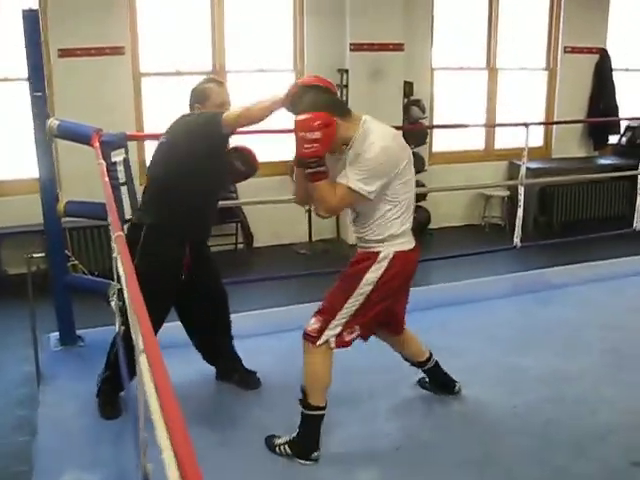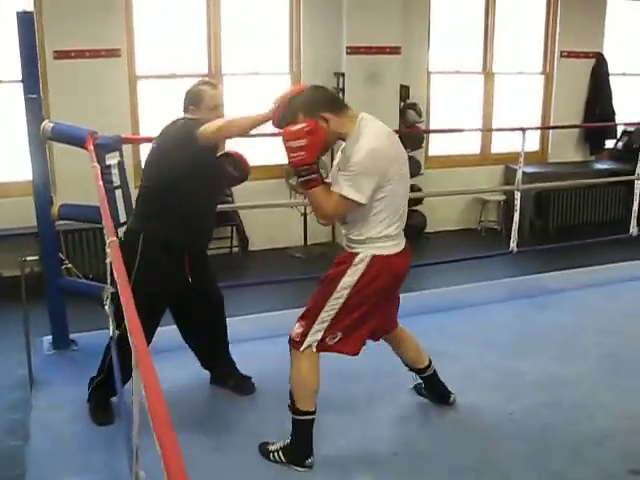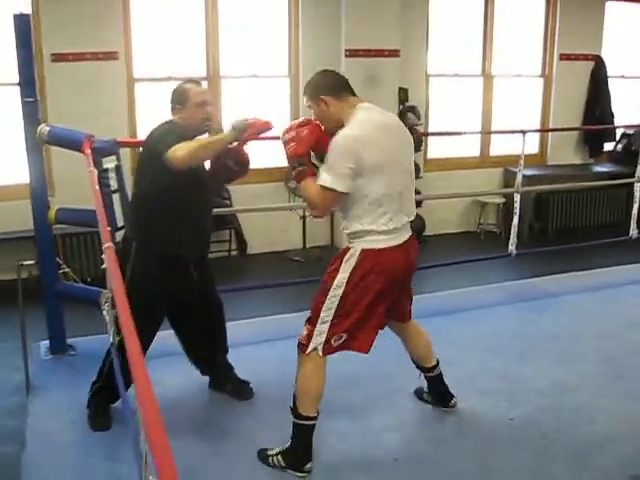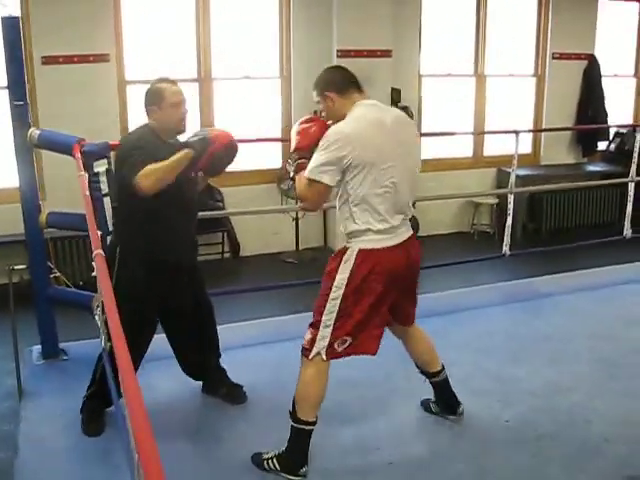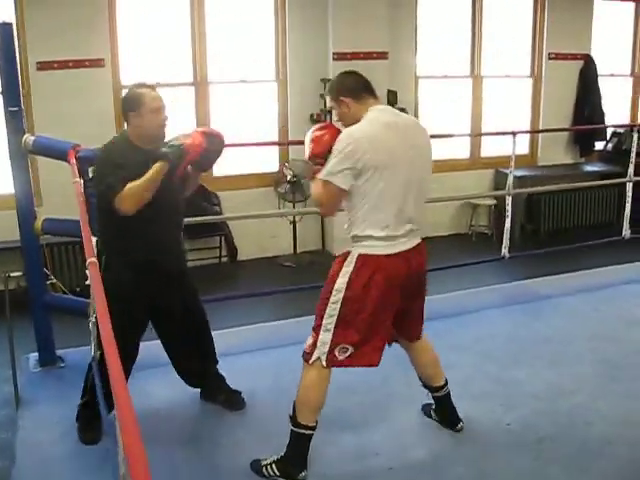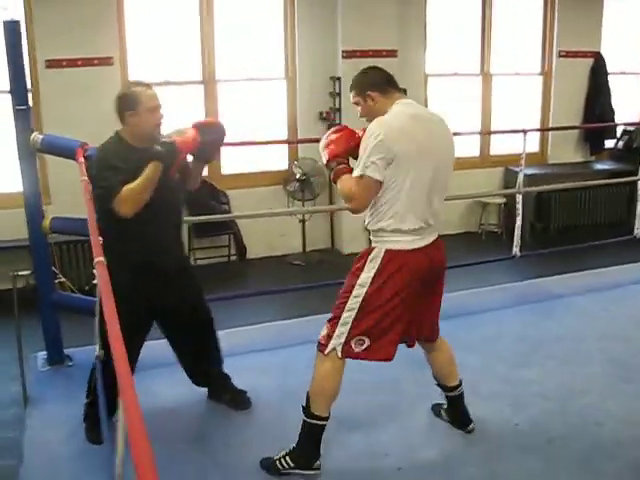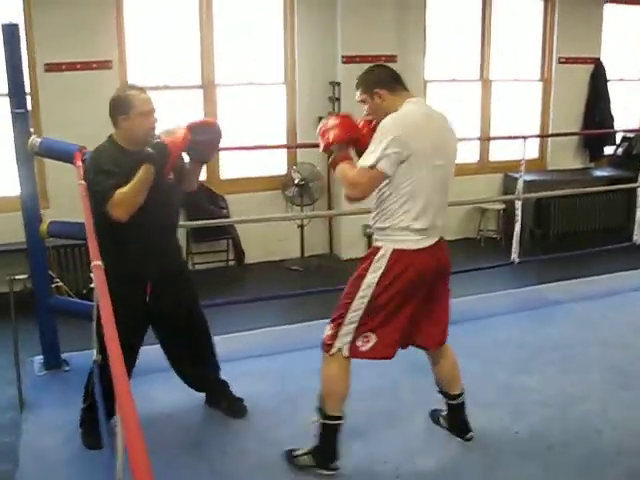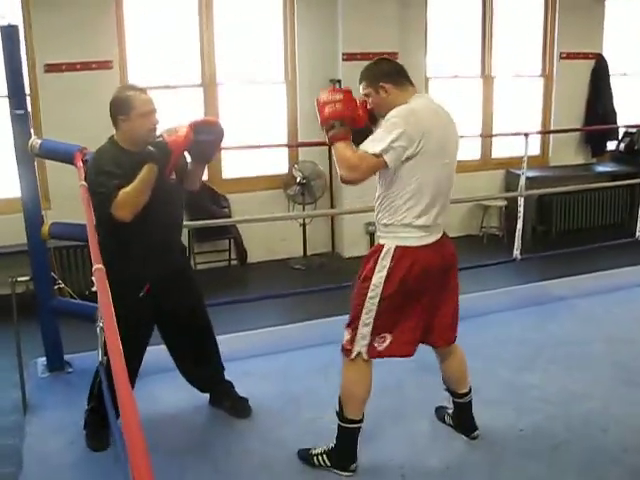
dt=0.1s
person 1, frame 1
left shoulder: (378, 148)
right shoulder: (351, 140)
left elbow: (330, 206)
right elbow: (305, 198)
left wrist: (310, 160)
right wrist: (308, 162)
left hip: (387, 256)
right hip: (390, 252)
left knee: (318, 337)
right knee: (388, 328)
left ankle: (306, 442)
right ankle: (441, 379)
person 1, frame 2
left shoulder: (368, 149)
right shoulder: (362, 133)
left elbow: (330, 212)
right elbow: (338, 191)
left wrist: (304, 168)
right wrist: (310, 168)
left hip: (371, 259)
right hip: (394, 252)
left knee: (305, 342)
right knee: (386, 327)
left ankle: (299, 448)
right ankle: (436, 387)
person 1, frame 3
left shoulder: (350, 140)
right shoulder: (390, 122)
left elbow: (319, 205)
left wrist: (299, 162)
right wrist: (313, 156)
left hip: (368, 254)
right hip: (401, 245)
left knee: (312, 345)
right knee: (401, 320)
left ankle: (299, 452)
right ankle: (440, 391)
person 1, frame 4
left shoulder: (343, 134)
right shoulder: (402, 121)
left elbow: (308, 198)
left wrist: (302, 154)
left hip: (368, 255)
right hip: (405, 244)
left knee: (317, 350)
right knee: (406, 325)
right ankle: (447, 400)
person 1, frame 5
left shoulder: (355, 138)
right shoulder: (416, 129)
left elbow: (325, 203)
left wrist: (316, 161)
left hip: (370, 261)
right hip: (412, 252)
left knee: (318, 356)
right knee: (412, 337)
right ankle: (447, 412)
person 1, frame 6
left shoulder: (384, 128)
right shoulder: (437, 123)
left elbow: (357, 199)
left wrist: (337, 162)
right wrist: (360, 159)
left hip: (391, 257)
right hip: (430, 249)
left knee: (332, 346)
right knee: (429, 336)
left ankle: (305, 452)
right ankle: (458, 411)
person 1, frame 7
left shoulder: (397, 125)
right shoulder: (440, 122)
left elbow: (356, 189)
left wrist: (337, 149)
right wrist: (366, 147)
left hip: (397, 256)
right hip: (433, 251)
left knee: (338, 346)
right knee: (435, 342)
left ankle: (325, 451)
right ankle: (458, 419)
person 1, frame 8
left shoulder: (406, 118)
right shoulder: (438, 116)
left elbow: (352, 171)
left wrist: (336, 127)
right wrist: (359, 129)
left hip: (400, 254)
right hip: (437, 248)
left knee: (356, 351)
right knee: (444, 340)
left ankle: (344, 454)
right ankle: (464, 417)
person 2, frame 1
left shoulder: (209, 135)
right shoulder: (190, 128)
right elbow: (239, 118)
left wrist: (231, 173)
right wrist: (283, 99)
left hip: (190, 243)
right hip: (154, 242)
left knee: (213, 305)
left ankle: (227, 365)
right ankle: (110, 387)
person 2, frame 2
left shoulder: (200, 142)
right shoulder: (182, 132)
right elbow: (217, 129)
left wrist: (220, 178)
right wrist: (270, 114)
left hip: (187, 249)
right hip: (152, 248)
left knee: (208, 310)
right knee: (134, 323)
left ankle: (222, 370)
right ankle: (101, 392)
person 2, frame 3
left shoulder: (193, 140)
right shoulder: (166, 135)
right elbow: (180, 159)
left wrist: (217, 174)
right wrist: (232, 134)
left hip: (187, 253)
right hip: (148, 255)
left knee: (207, 315)
right knee: (134, 330)
left ankle: (221, 374)
right ankle: (101, 398)
person 2, frame 4
left shoulder: (176, 143)
right shoulder: (136, 143)
right elbow: (147, 183)
right wrist: (190, 151)
left hip: (179, 256)
right hip: (138, 261)
left knee: (199, 320)
right knee: (128, 337)
left ankle: (213, 379)
right ankle: (95, 404)
person 2, frame 5
left shoulder: (162, 150)
right shoulder: (113, 154)
left elbow: (179, 191)
right elbow: (127, 203)
left wrist: (195, 167)
right wrist: (163, 163)
left hip: (167, 262)
right hip: (125, 269)
left knee: (192, 327)
right knee: (116, 345)
left ankle: (211, 385)
right ankle: (90, 412)
person 2, frame 6
left shoulder: (161, 143)
right shoulder: (108, 156)
left elbow: (188, 184)
right elbow: (126, 206)
left wrist: (200, 159)
right wrist: (158, 162)
left hip: (170, 261)
right hip: (128, 269)
left knee: (196, 325)
right knee: (119, 344)
left ankle: (218, 384)
right ankle: (97, 412)
person 2, frame 7
left shoulder: (156, 146)
right shoulder: (102, 160)
left elbow: (186, 185)
right elbow: (120, 209)
left wrist: (198, 158)
right wrist: (150, 164)
left hip: (167, 265)
right hip: (124, 274)
left knee: (191, 330)
right knee: (115, 349)
left ankle: (215, 390)
right ankle: (93, 417)
person 2, frame 8
left shoulder: (157, 146)
right shoulder: (104, 162)
left elbow: (189, 185)
right elbow: (124, 210)
left wrist: (200, 158)
right wrist: (154, 163)
left hip: (172, 265)
right hip: (128, 275)
left knee: (196, 331)
right knee: (121, 350)
left ankle: (220, 391)
right ankle: (98, 419)
